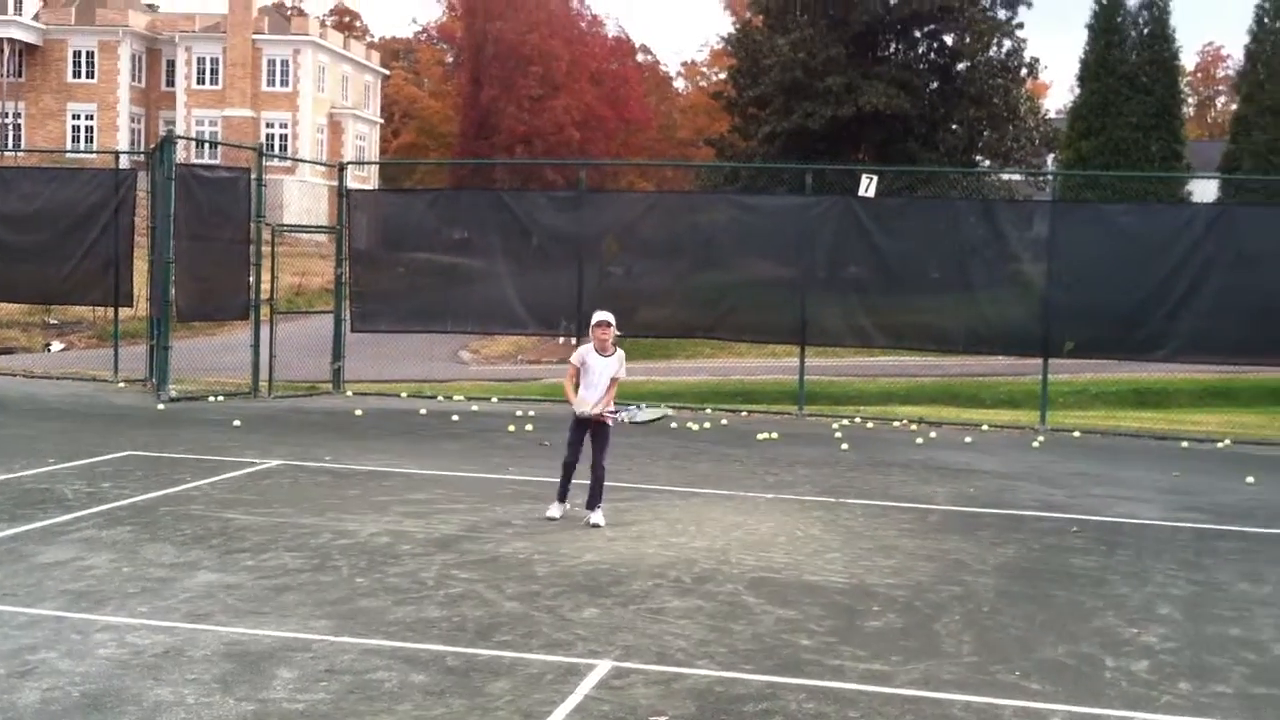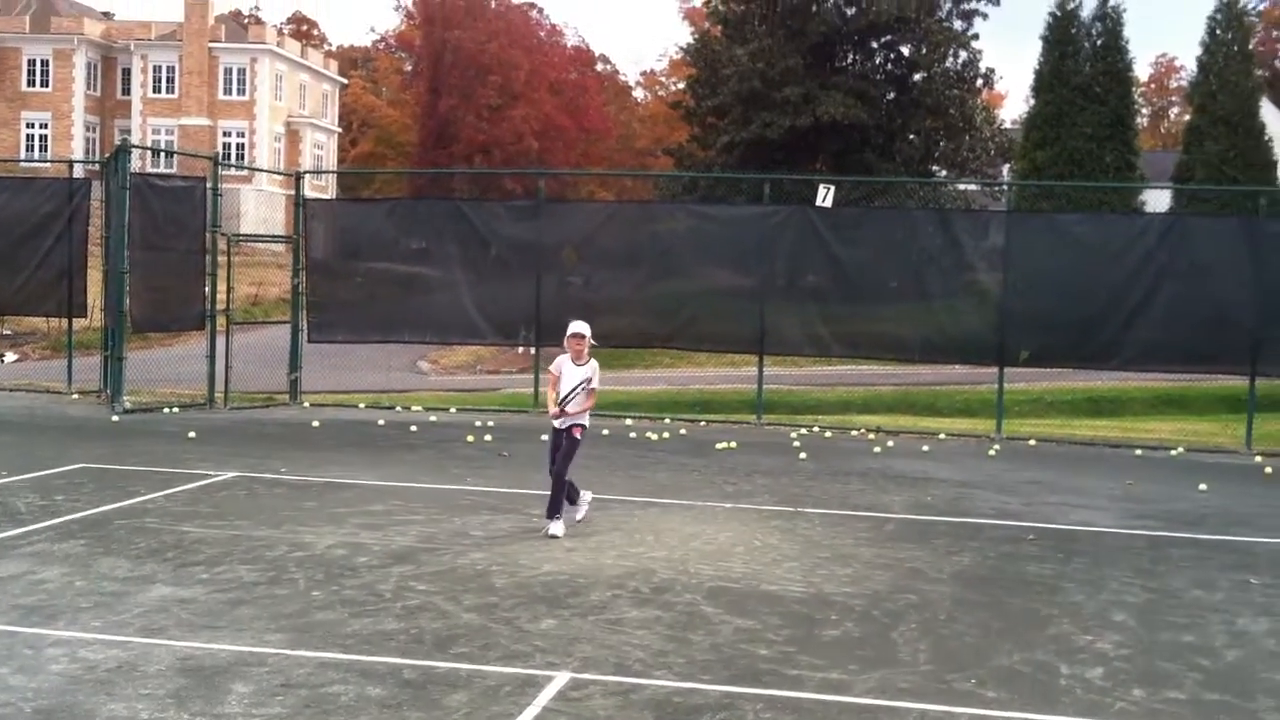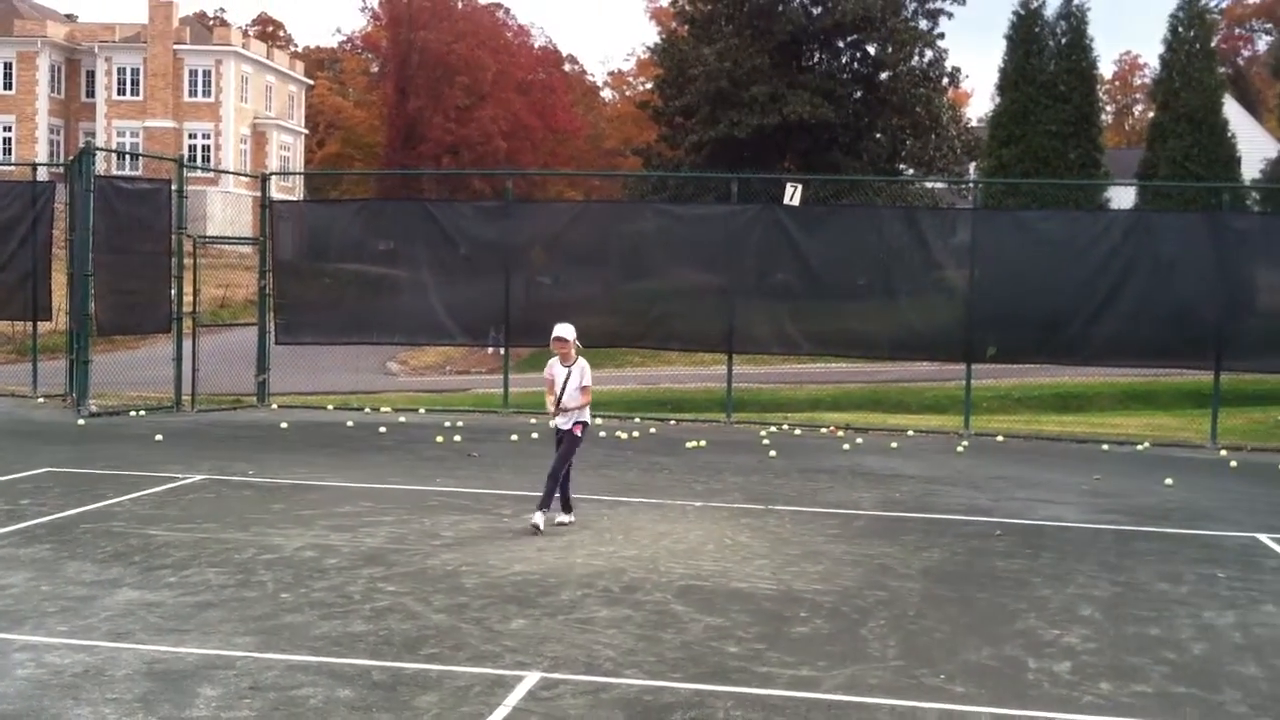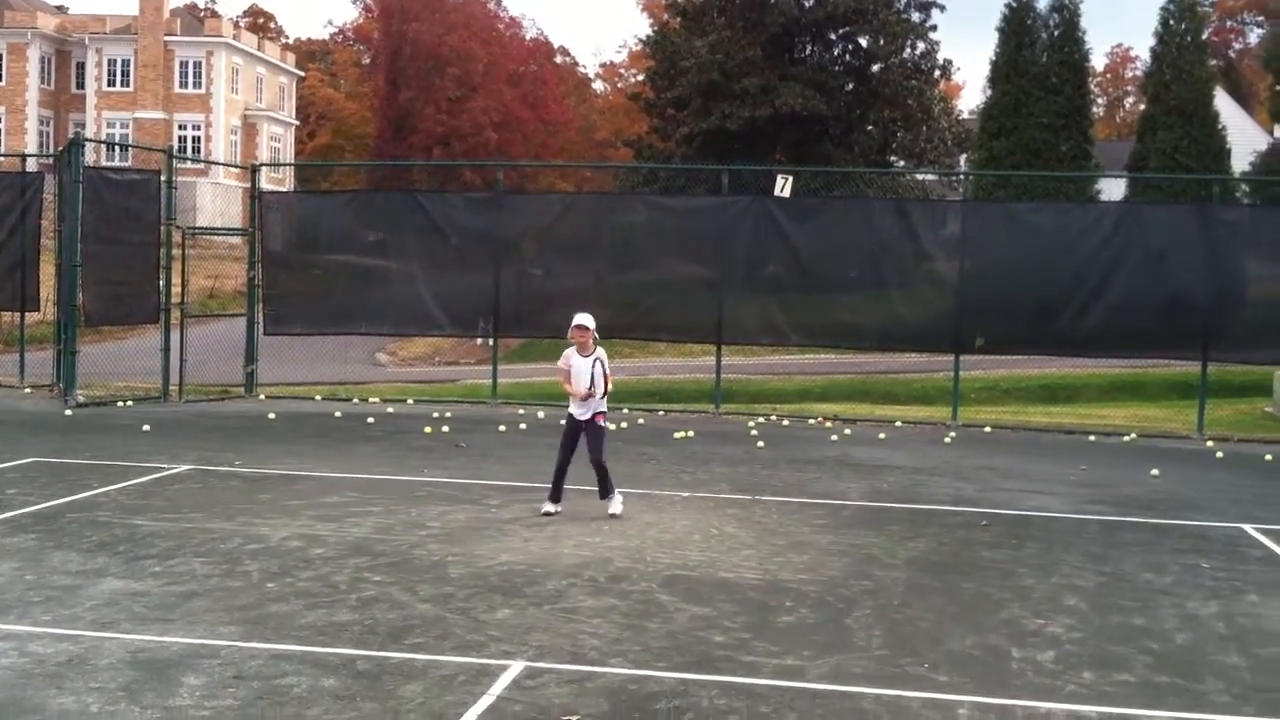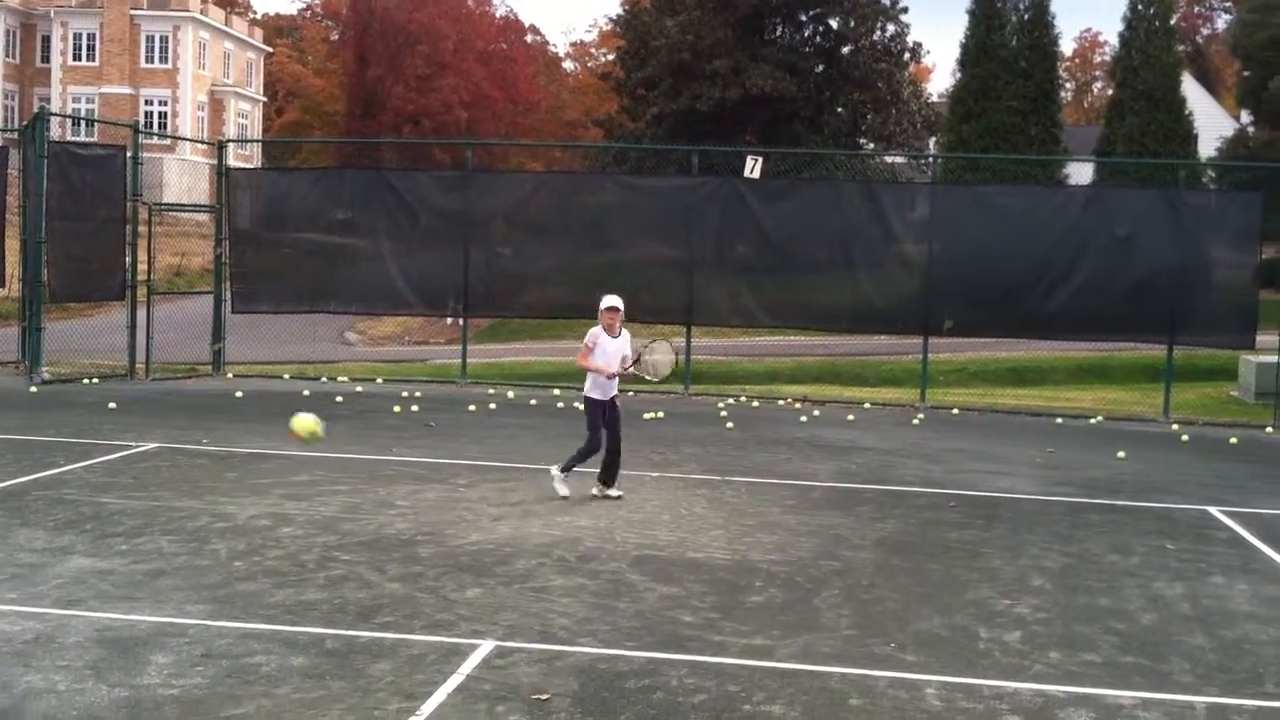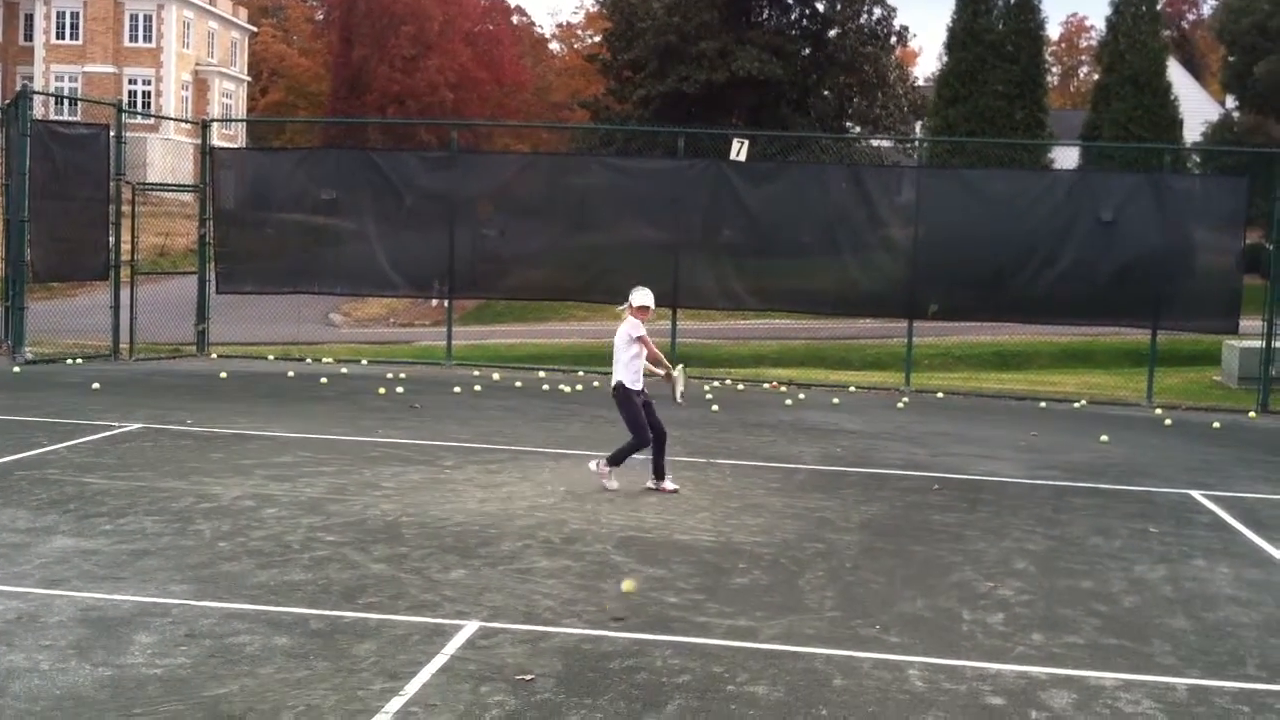
dt=0.3s
person 1, frame 1
left shoulder: (619, 356)
right shoulder: (584, 351)
left elbow: (612, 389)
right elbow: (569, 381)
left wrist: (600, 409)
right wrist: (575, 405)
left hip: (603, 414)
right hip: (580, 412)
left knee: (598, 463)
right knee: (569, 460)
left ankle: (594, 508)
right ankle: (561, 501)
person 1, frame 2
left shoulder: (592, 366)
right shoulder: (561, 361)
left elbow: (590, 402)
right elbow: (552, 389)
left wrist: (568, 412)
right wrist: (552, 408)
left hip: (576, 423)
right hip: (558, 422)
left knee: (559, 471)
right knee: (555, 471)
left ankle: (555, 518)
right ankle: (579, 497)
person 1, frame 3
left shoulder: (582, 365)
right shoulder: (552, 364)
left elbow: (587, 398)
right elbow: (550, 393)
left wrist: (569, 407)
right wrist: (551, 407)
left hip: (578, 422)
right hip: (560, 423)
left knee: (557, 468)
right knee: (561, 469)
left ankle: (542, 512)
right ankle: (567, 511)
person 1, frame 4
left shoulder: (600, 354)
right shoulder: (568, 355)
left elbow: (607, 385)
right elbow: (565, 384)
left wrist: (597, 393)
right wrist: (577, 393)
left hip: (596, 413)
right hip: (575, 412)
left knee: (597, 458)
right knee: (562, 459)
left ankle: (610, 497)
right ankle: (553, 500)
person 1, frame 5
left shoulder: (625, 335)
right shoulder: (595, 333)
left elbow: (625, 363)
right elbow: (580, 361)
left wrist: (627, 370)
right wrist: (602, 369)
left hip: (611, 395)
right hip: (594, 395)
left knee: (615, 442)
right knee: (594, 443)
left ankle: (605, 485)
right ankle: (561, 471)
person 1, frame 6
left shoulder: (636, 325)
right shoulder: (633, 325)
right elbow: (653, 353)
left wrist: (658, 372)
right wrist: (668, 369)
left hip: (636, 387)
right hip: (624, 386)
left knee: (659, 433)
right knee: (643, 437)
left ankle: (658, 479)
right ankle: (606, 465)
